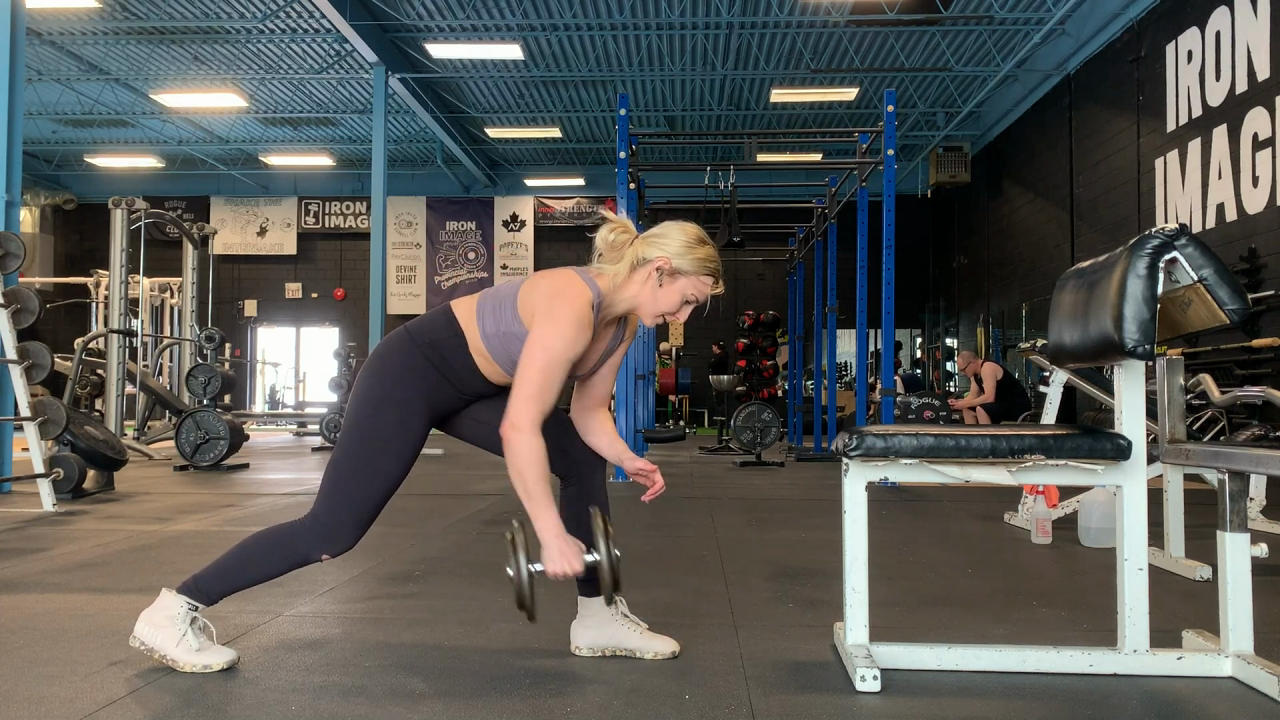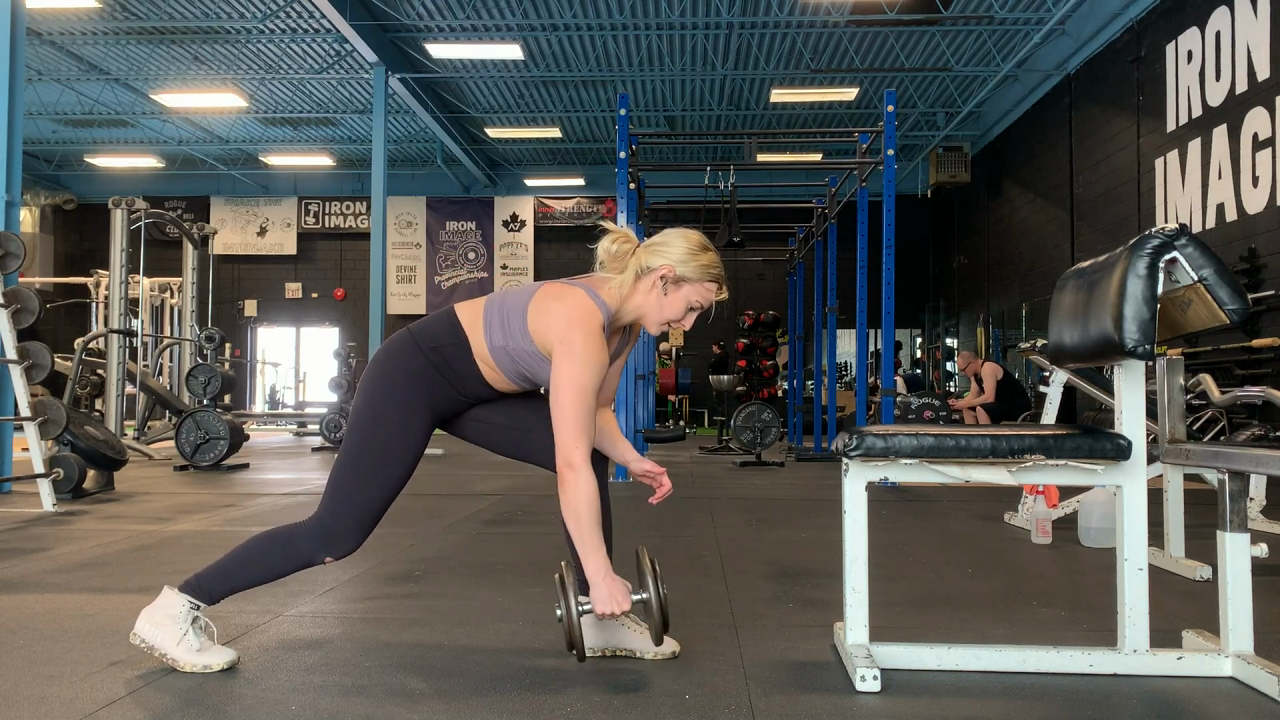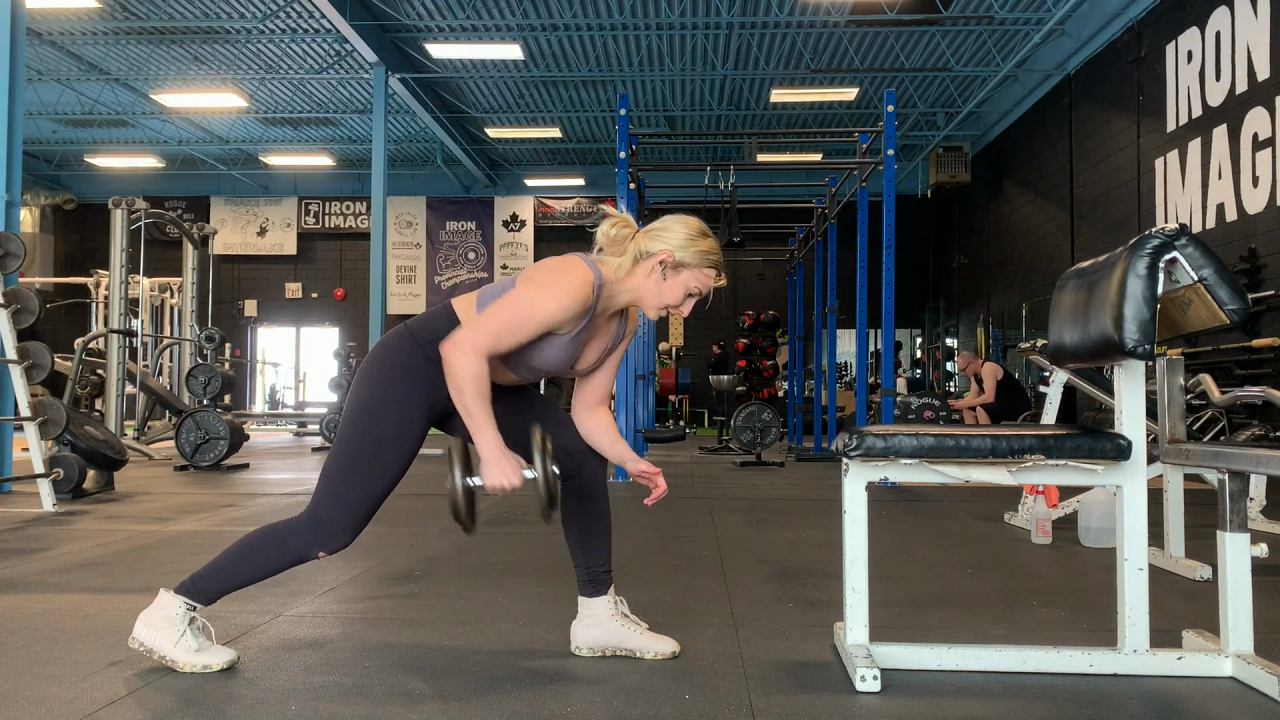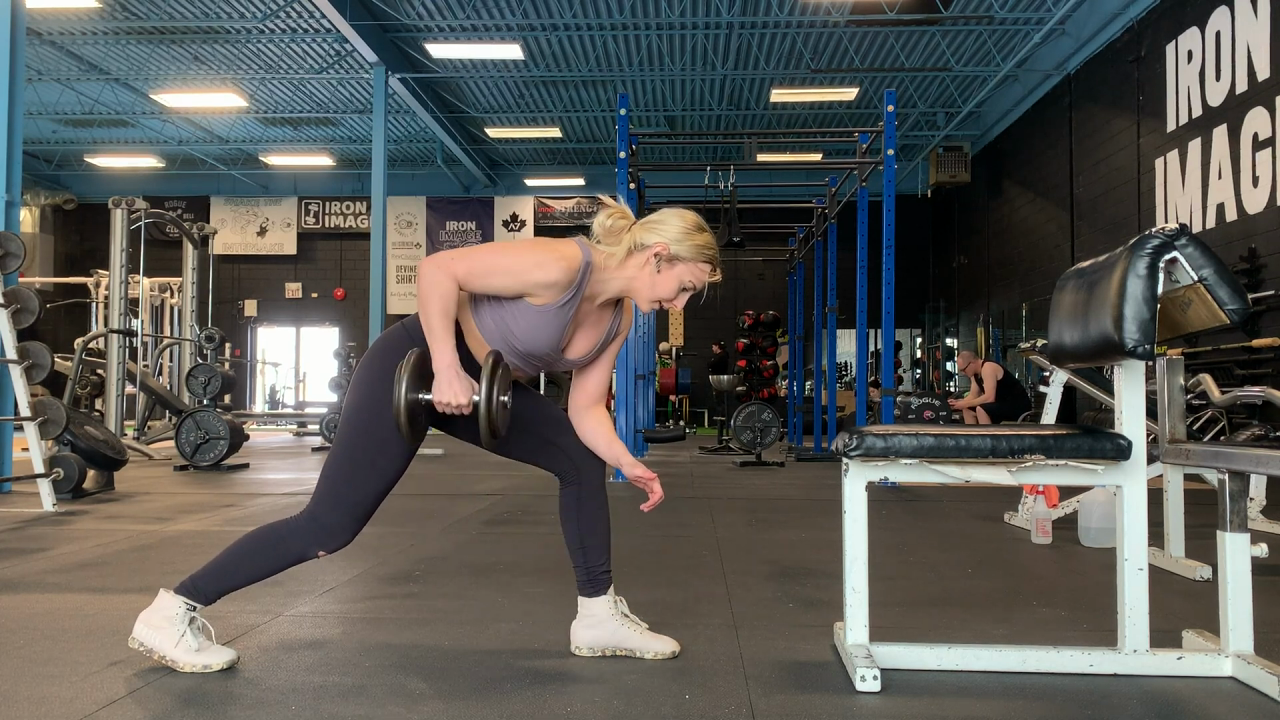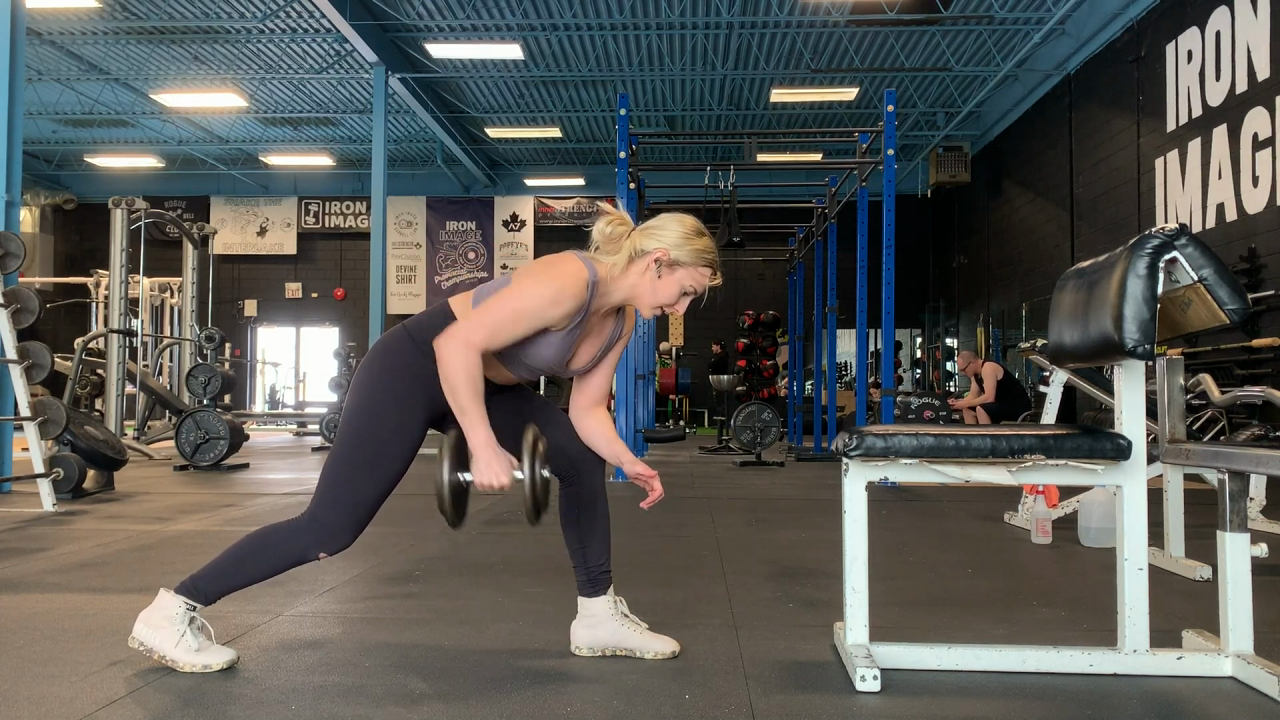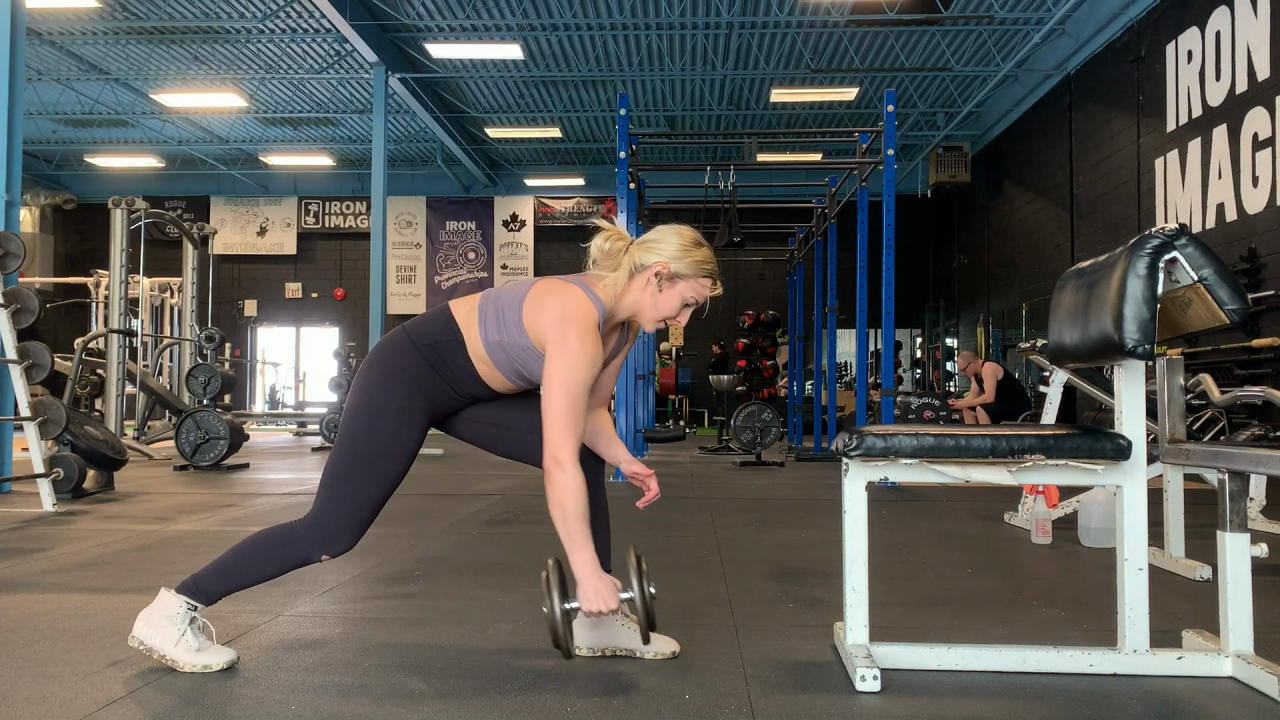
dt=0.4s
person 1, frame 1
left shoulder: (624, 323)
right shoulder: (573, 304)
left elbow: (589, 411)
right elbow: (518, 428)
left wrist: (627, 459)
right wrist: (552, 536)
left hip: (477, 385)
right hip: (413, 371)
left knee: (585, 461)
right knee: (334, 529)
left ankle: (598, 618)
right ankle: (172, 612)
person 1, frame 2
left shoulder: (626, 322)
right shoulder: (582, 324)
left elbow: (591, 416)
right elbow: (572, 467)
left wrist: (633, 460)
right wrist: (601, 577)
left hip: (476, 386)
right hip: (415, 373)
left knee: (593, 456)
right knee: (338, 532)
left ankle: (599, 620)
right ankle: (172, 611)
person 1, frame 3
left shoulder: (624, 319)
right shoulder: (574, 285)
left elbow: (589, 408)
right elbow: (462, 351)
left wrist: (629, 460)
right wrist: (492, 454)
left hip: (487, 378)
right hip: (415, 368)
left knee: (584, 460)
right knee: (330, 526)
left ankle: (598, 617)
right ankle: (169, 613)
person 1, frame 4
left shoulder: (619, 316)
right shoulder: (560, 264)
left elbow: (585, 408)
right elbow: (438, 269)
left wrist: (627, 463)
right wrist: (447, 369)
left hip: (479, 380)
left knee: (582, 460)
right knee: (330, 525)
left ankle: (598, 617)
right ankle: (169, 613)
person 1, frame 5
left shoulder: (622, 319)
right shoulder: (568, 282)
left elbow: (587, 408)
right elbow: (456, 344)
left wrist: (627, 460)
right wrist: (484, 448)
left hip: (482, 383)
right hip: (415, 367)
left knee: (581, 461)
right knee: (331, 527)
left ankle: (599, 617)
right ankle: (170, 613)
person 1, frame 6
left shoulder: (625, 323)
right shoulder: (578, 320)
left elbow: (589, 411)
right elbow: (555, 460)
left wrist: (625, 461)
right wrist: (590, 576)
left hip: (473, 387)
right hip: (411, 371)
left knee: (591, 463)
right knee: (333, 529)
left ankle: (597, 625)
right ankle: (170, 613)
